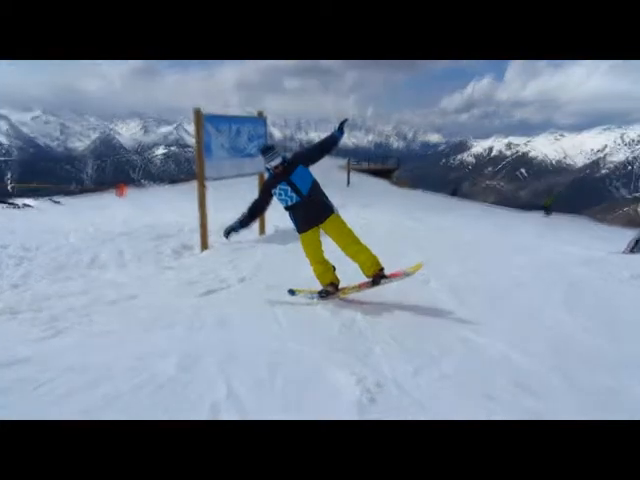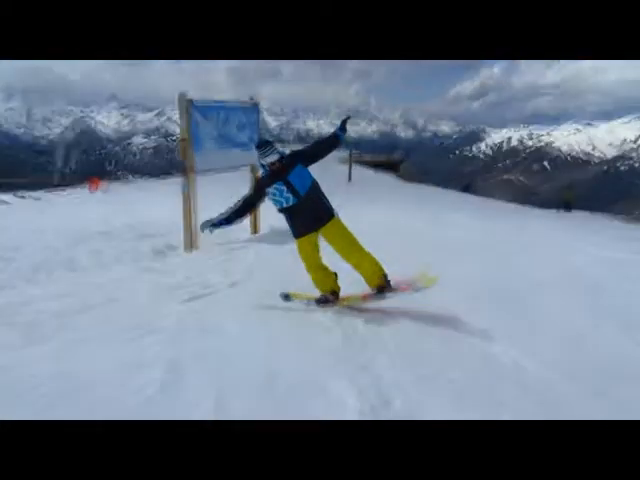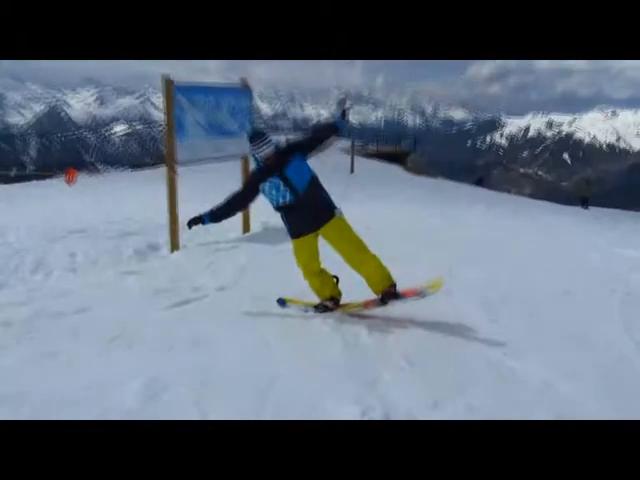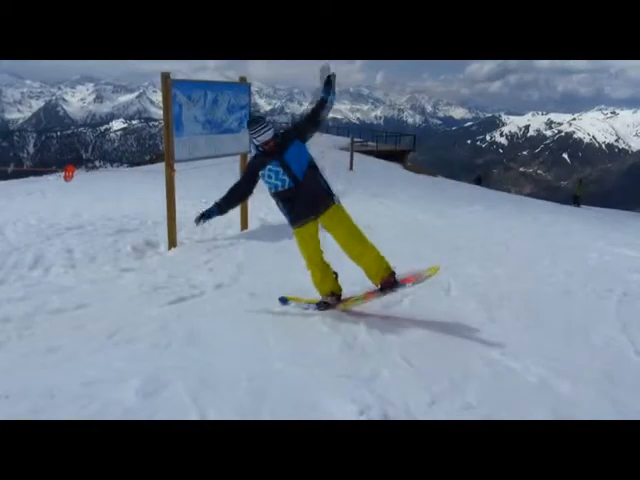
dt=0.3s
person 1, frame 1
left shoulder: (298, 161)
right shoulder: (270, 185)
left elbow: (320, 148)
right elbow: (257, 208)
right wrist: (236, 225)
left hip: (324, 212)
right hip: (304, 223)
left knee: (349, 243)
right knee: (315, 257)
right ankle: (330, 284)
person 1, frame 2
left shoulder: (295, 160)
right shoulder: (264, 183)
left elbow: (320, 148)
right elbow: (246, 205)
left wrist: (339, 132)
right wrist: (219, 221)
left hip: (323, 215)
right hip: (301, 227)
left knee: (351, 250)
right knee: (312, 264)
left ankle: (379, 282)
right ankle: (330, 291)
person 1, frame 3
left shoulder: (292, 152)
right shoulder: (257, 178)
left elbow: (318, 135)
right elbow: (236, 202)
left wrist: (340, 117)
right wrist: (207, 217)
left hip: (324, 213)
right hip: (299, 227)
left knee: (354, 251)
right knee: (309, 268)
left ankle: (385, 287)
right ankle: (330, 296)
person 1, frame 4
left shoulder: (292, 137)
right shoulder: (257, 165)
left elbow: (315, 117)
right elbow: (239, 192)
left wrist: (327, 92)
right wrist: (213, 211)
left hip: (323, 202)
right hip: (299, 216)
left knee: (354, 242)
right knee: (313, 259)
left ankle: (384, 277)
right ankle: (330, 293)
